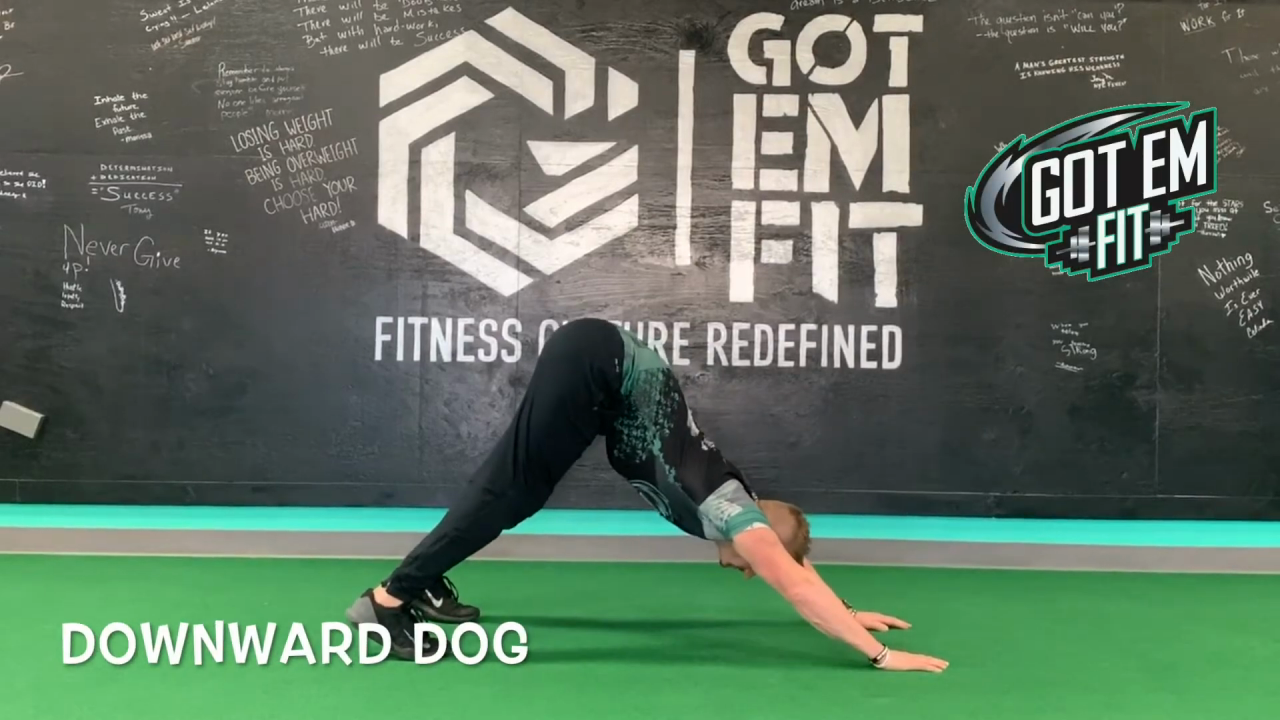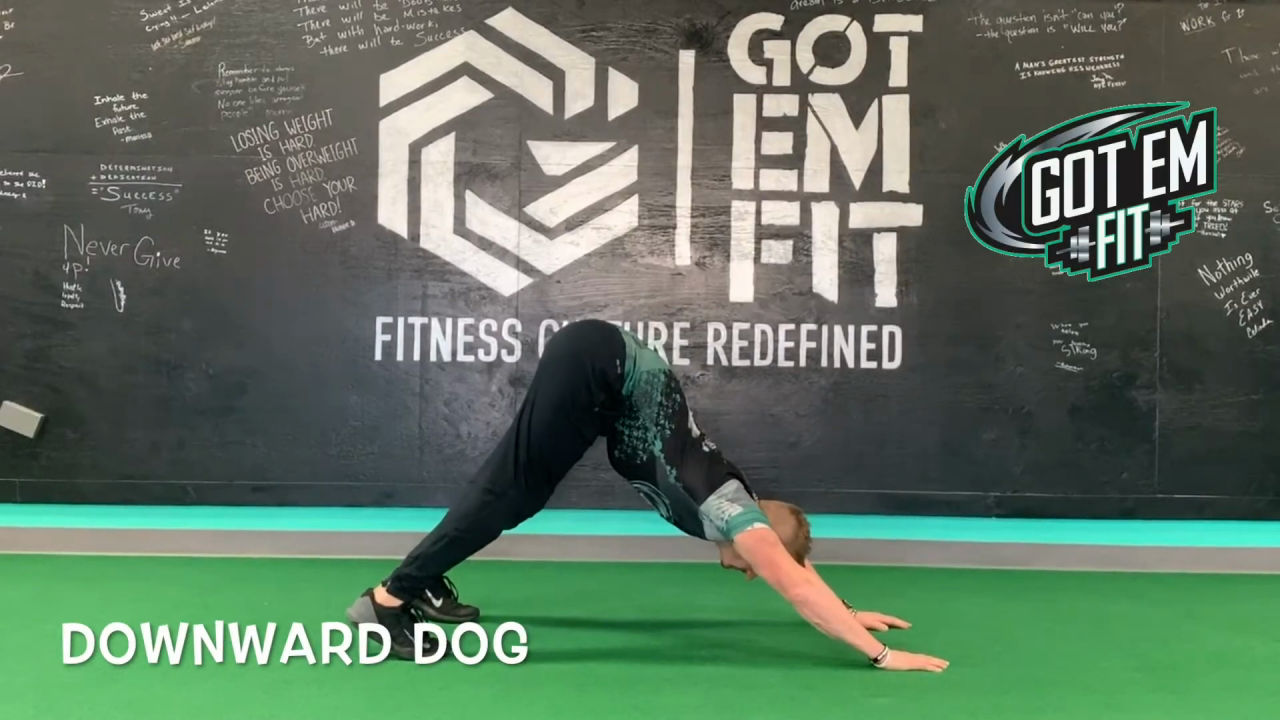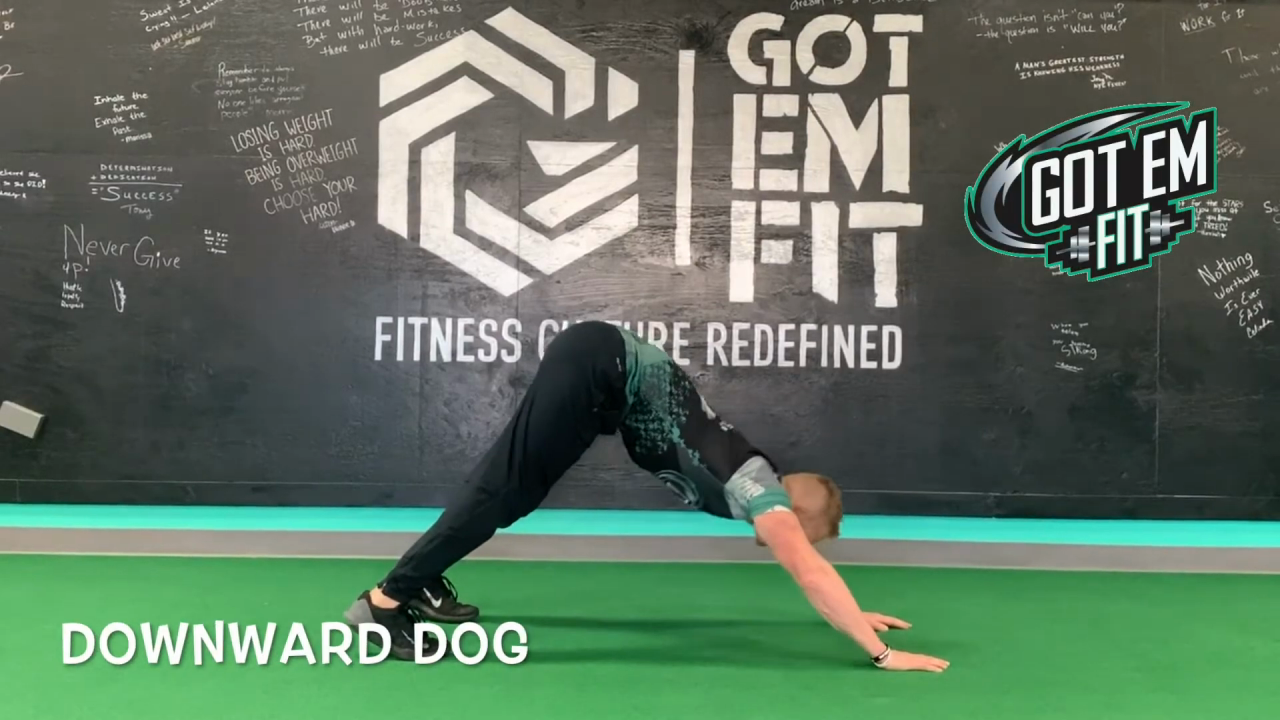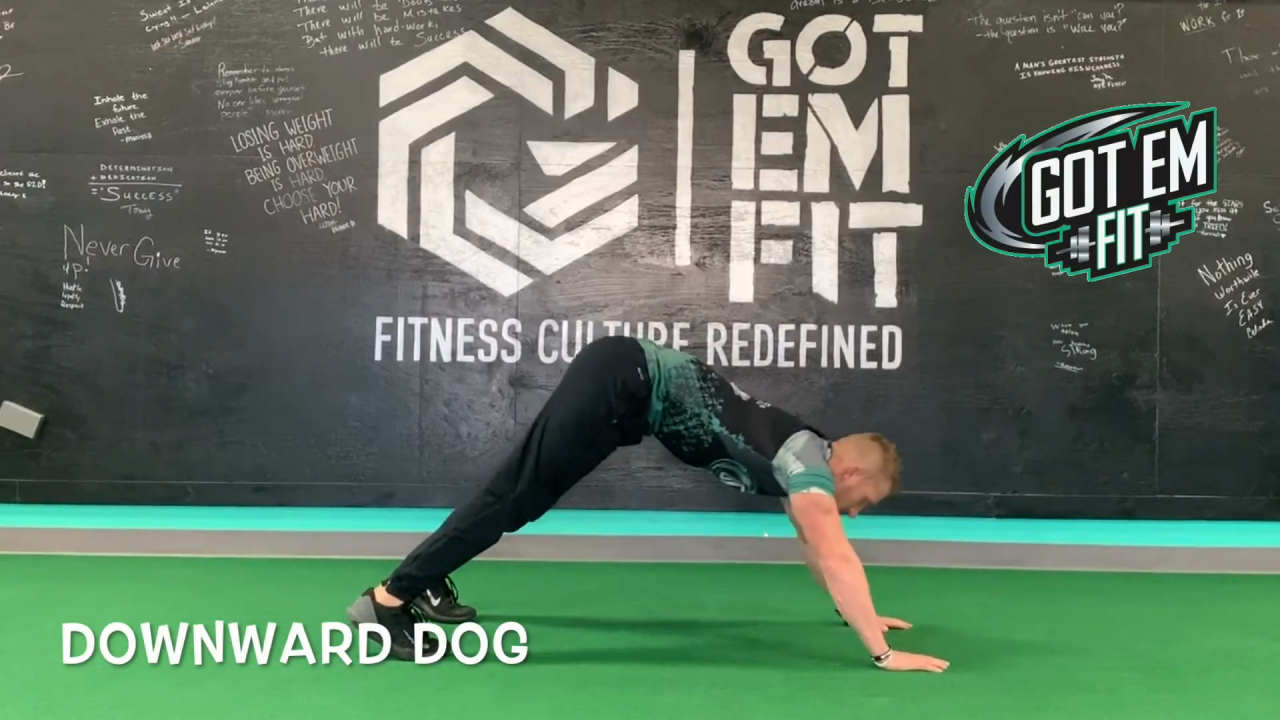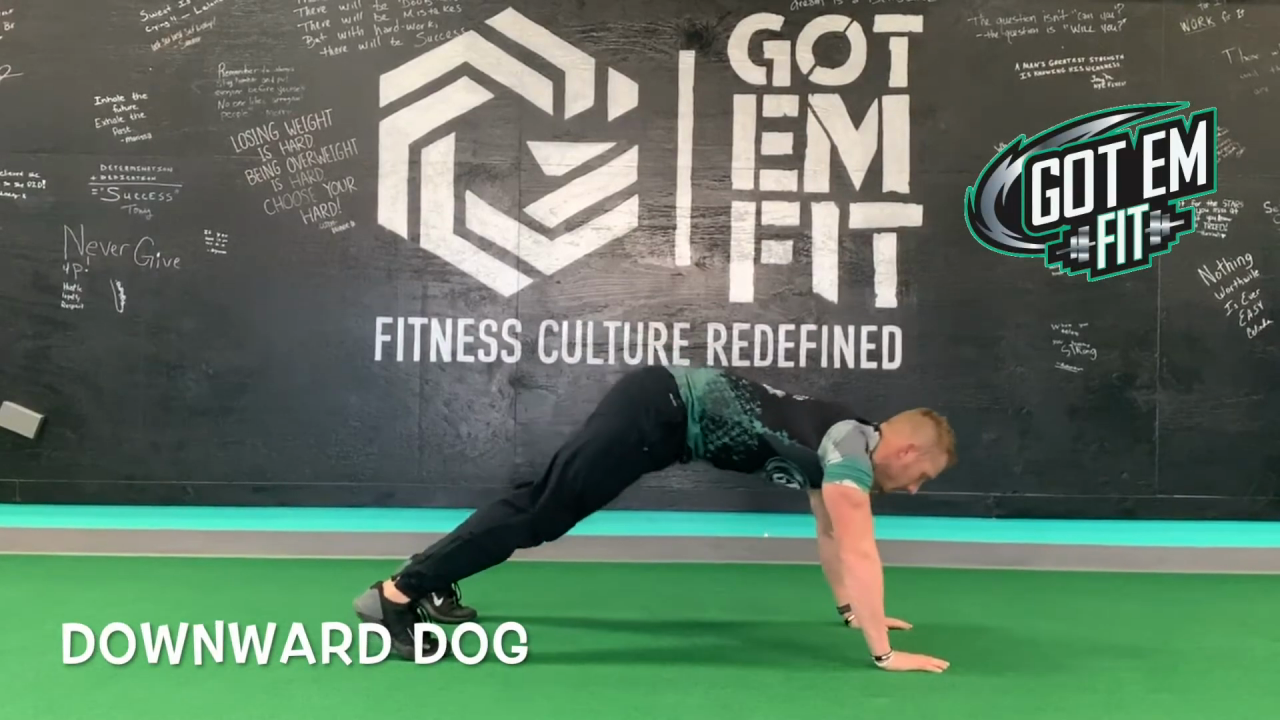
dt=0.3s
person 1, frame 1
left shoulder: (729, 500)
right shoulder: (725, 509)
left elbow: (795, 565)
right elbow: (796, 586)
left wrist: (847, 612)
right wrist: (879, 654)
left hip: (598, 359)
right hip: (594, 361)
left knee: (515, 485)
right knee: (509, 489)
left ankle: (424, 584)
right ankle: (387, 599)
person 1, frame 2
left shoulder: (732, 500)
right shoulder: (728, 509)
left elbow: (795, 569)
right elbow: (797, 587)
left wrist: (847, 613)
right wrist: (880, 654)
left hip: (600, 359)
right hip: (596, 363)
left knee: (514, 485)
right knee: (511, 491)
left ankle: (423, 583)
right ankle: (388, 598)
person 1, frame 3
left shoulder: (761, 477)
right shoulder: (753, 484)
left elbow: (807, 566)
right elbow: (809, 571)
left wrist: (853, 612)
right wrist: (881, 653)
left hip: (601, 362)
right hip: (596, 364)
left knee: (511, 481)
right knee: (507, 489)
left ankle: (423, 584)
right ankle: (383, 601)
person 1, frame 4
left shoulder: (805, 454)
right shoulder: (804, 461)
left elbow: (818, 547)
right elbow: (836, 557)
left wrist: (857, 612)
right wrist: (883, 653)
left hip: (628, 375)
right hip: (623, 379)
left knee: (524, 488)
right knee: (520, 494)
left ankle: (425, 584)
right ankle: (387, 599)
person 1, frame 5
left shoulder: (838, 439)
right shoulder: (852, 445)
left elbow: (830, 531)
right elbow: (860, 551)
left wrist: (850, 608)
right wrist: (884, 651)
left hip: (664, 406)
right hip: (660, 410)
left knee: (548, 499)
right knee: (542, 510)
left ankle: (429, 576)
right ankle: (395, 595)
